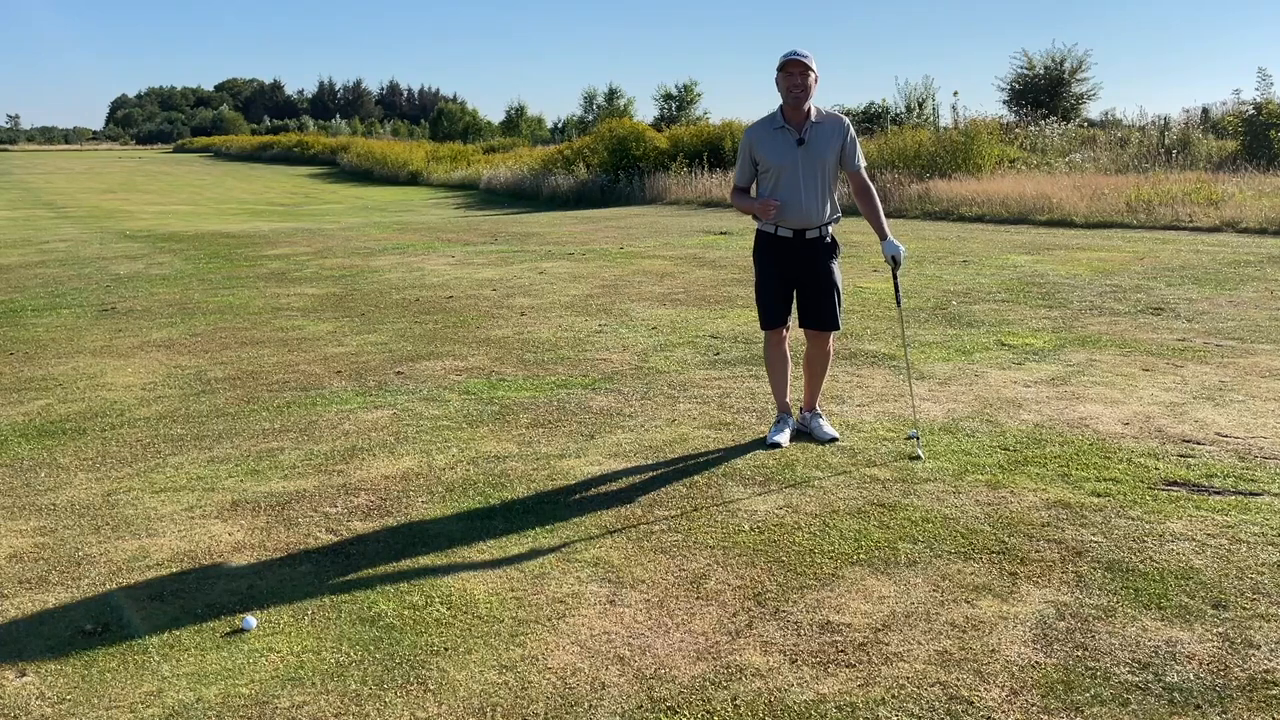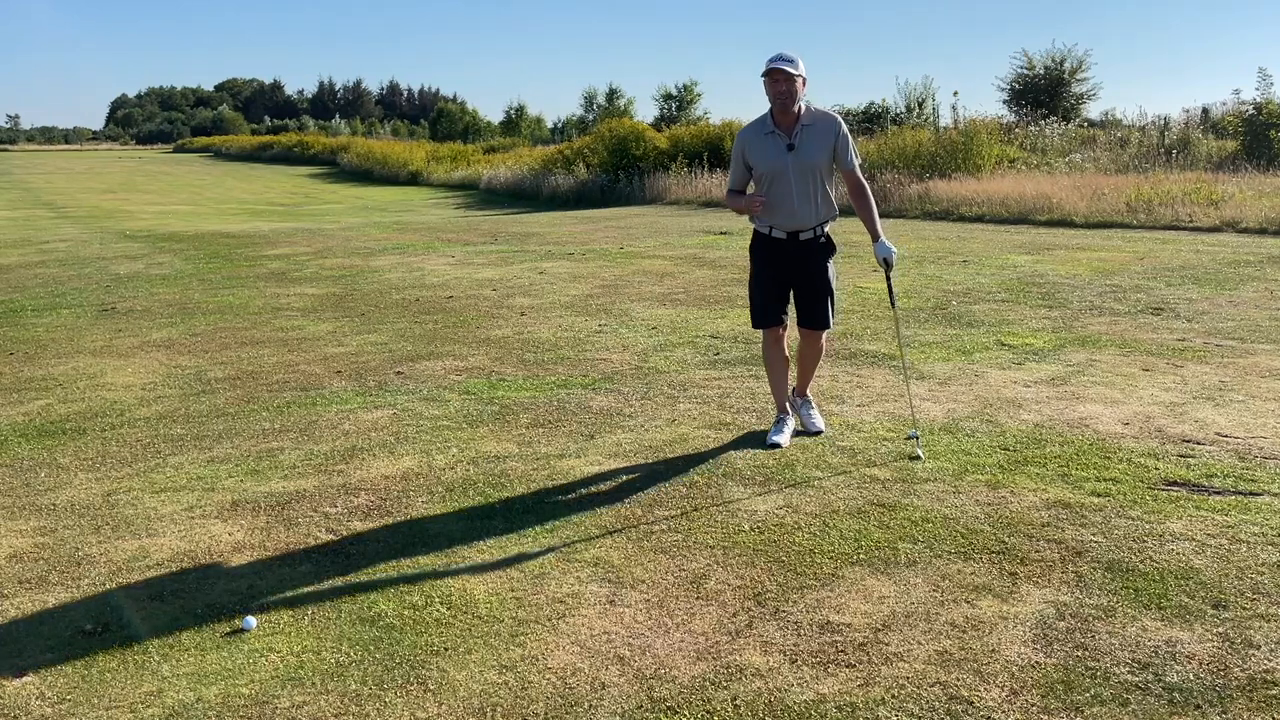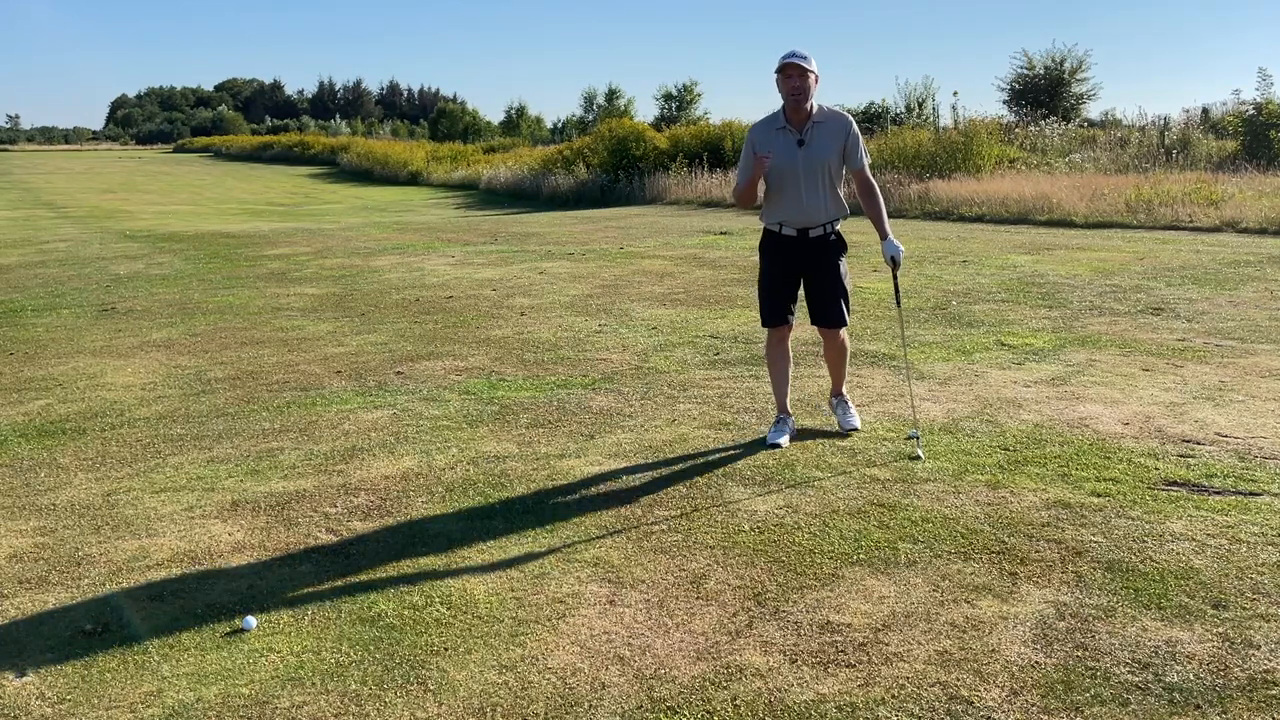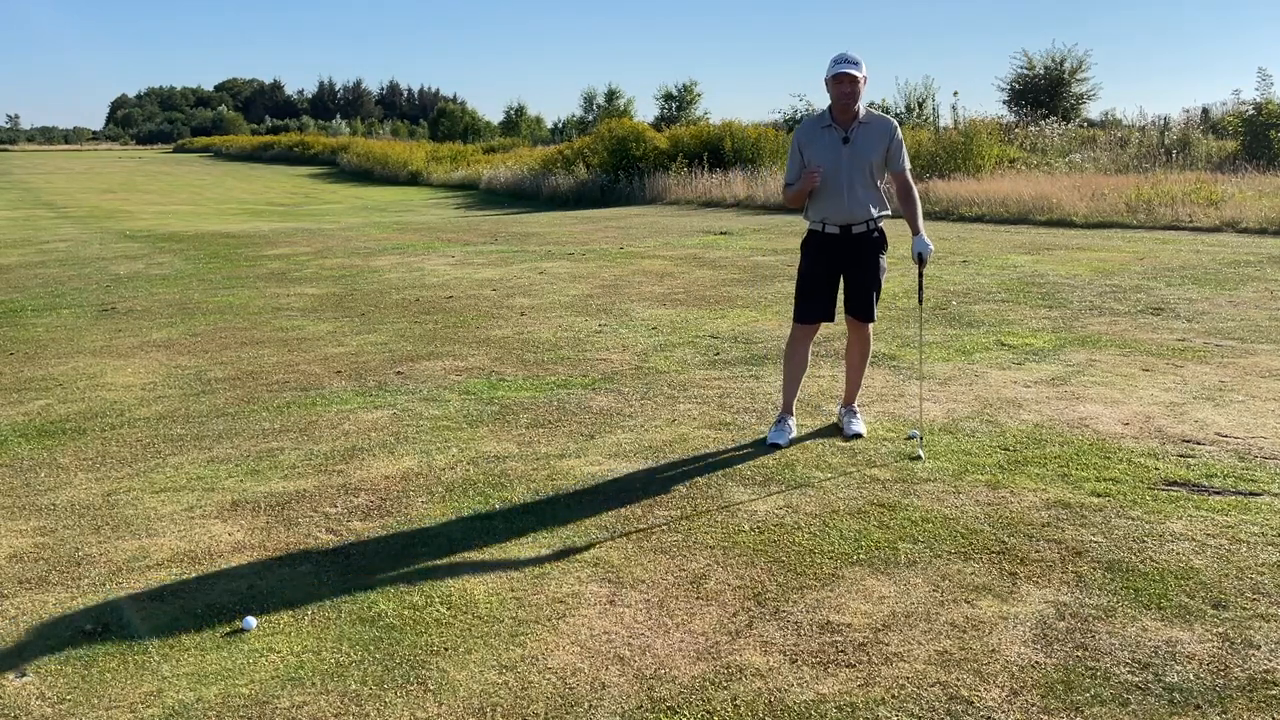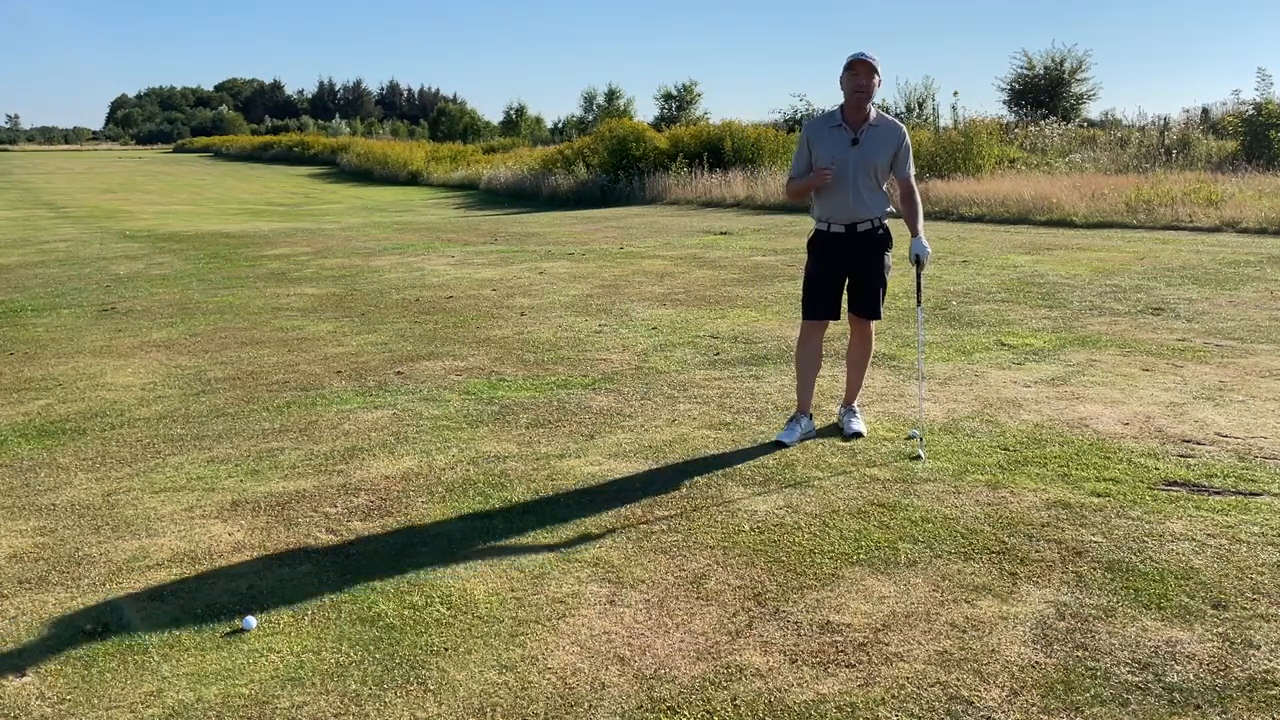
dt=0.7s
person 1, frame 1
left shoulder: (838, 127)
right shoulder: (756, 134)
left elbow: (861, 185)
right elbow: (738, 193)
left wrist: (886, 238)
right wrist: (753, 205)
left hip: (819, 244)
right hip: (773, 245)
left knee: (821, 334)
right knee: (775, 332)
left ankle: (811, 411)
right ankle: (784, 416)
person 1, frame 2
left shoulder: (831, 126)
right shoulder: (748, 137)
left elbow: (856, 184)
right elbow: (733, 194)
left wrist: (878, 239)
right wrist: (746, 203)
left hip: (815, 244)
right hip: (769, 245)
left knee: (814, 331)
right knee: (773, 331)
left ankle: (802, 396)
right ankle: (784, 415)
person 1, frame 3
left shoulder: (842, 126)
right shoulder: (759, 133)
left elbow: (864, 183)
right elbow: (742, 201)
left wrist: (886, 238)
right wrist: (753, 176)
left hip: (825, 241)
right hip: (779, 243)
left knee: (833, 329)
right knee: (778, 330)
left ankle: (839, 397)
right ankle: (784, 416)
person 1, frame 4
left shoulder: (885, 128)
right shoulder: (805, 132)
left elbow: (903, 184)
right elbow: (789, 199)
left wrist: (918, 233)
right wrist: (803, 187)
left hip: (866, 239)
right hip: (821, 239)
left knee: (860, 326)
right knee: (803, 327)
left ankle: (849, 407)
right ankle: (787, 415)
person 1, frame 5
left shoulder: (894, 132)
right shoulder: (815, 129)
left elbow: (907, 189)
right elbow: (792, 191)
left wrist: (917, 236)
right wrist: (811, 180)
left hip: (872, 238)
right hip: (827, 238)
left knee: (863, 324)
right knee: (812, 325)
left ankle: (850, 407)
right ankle: (802, 416)
